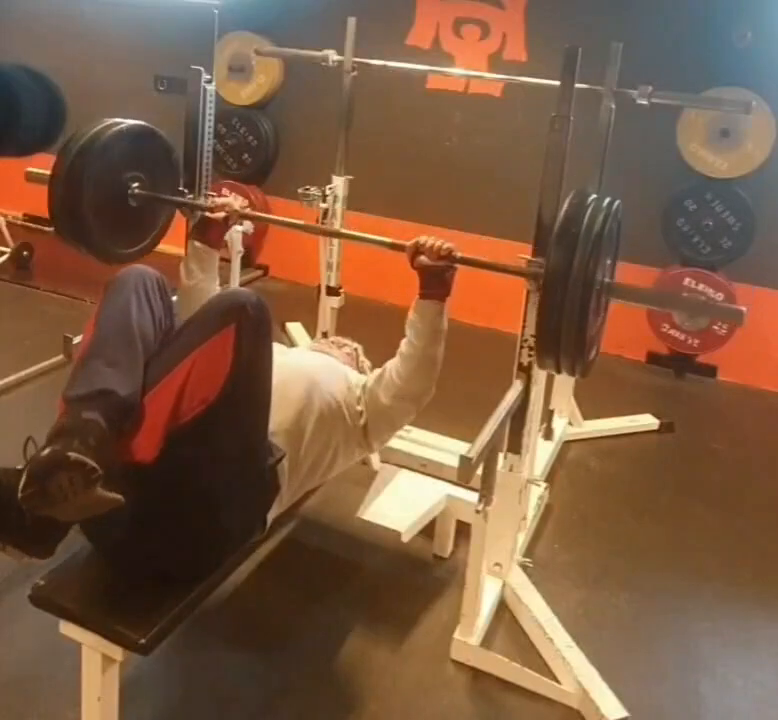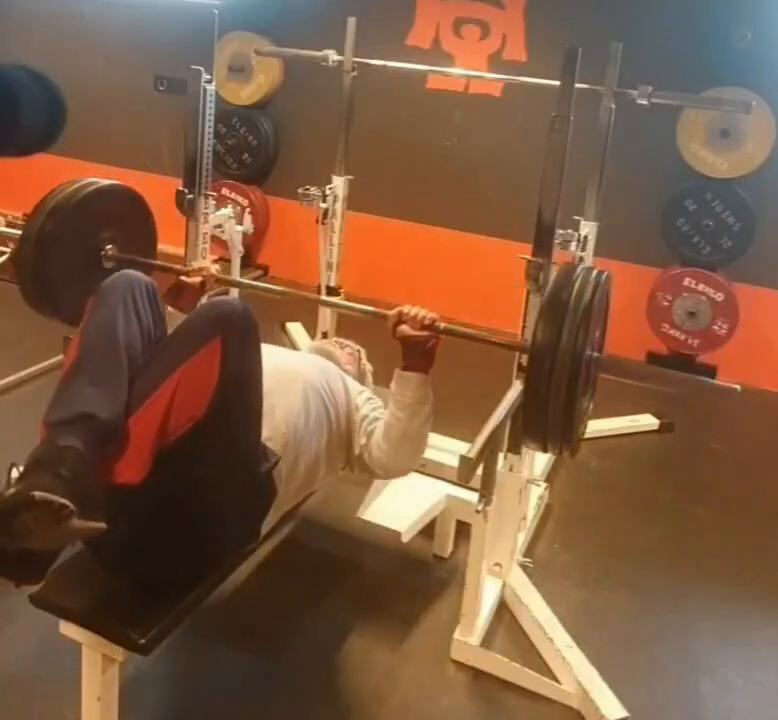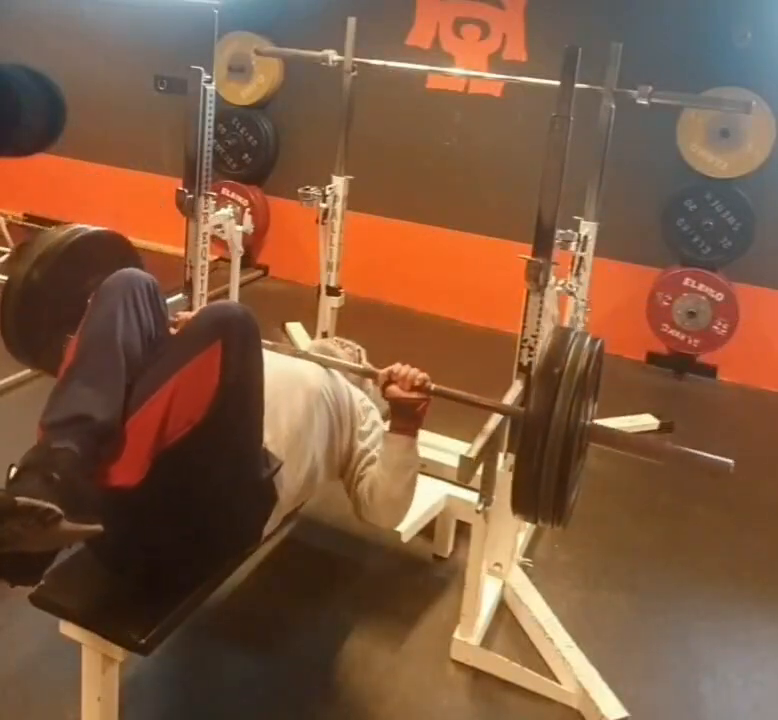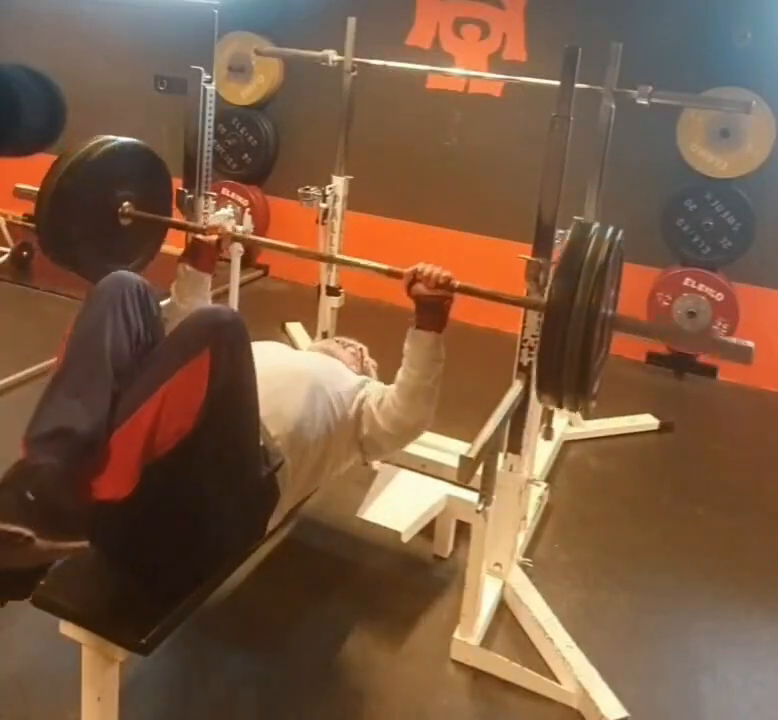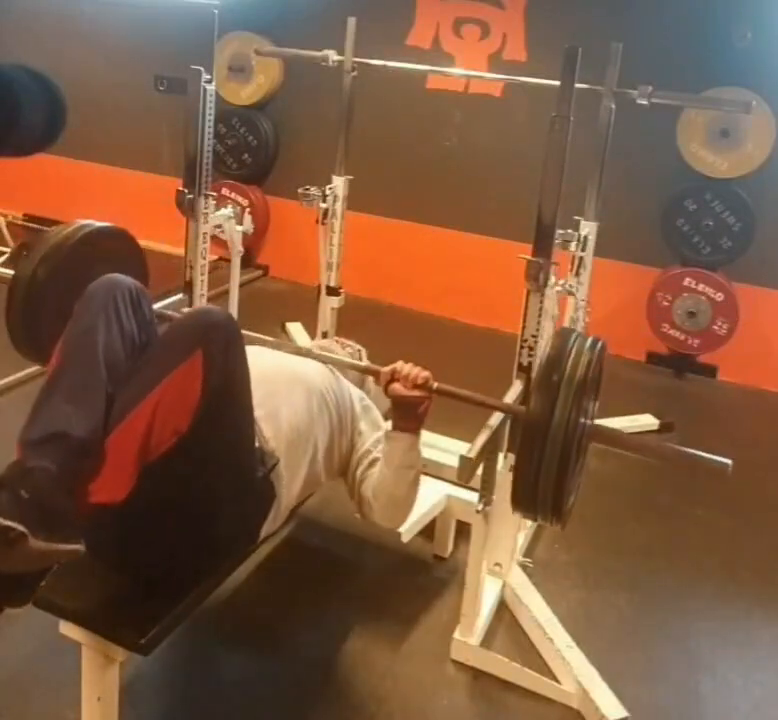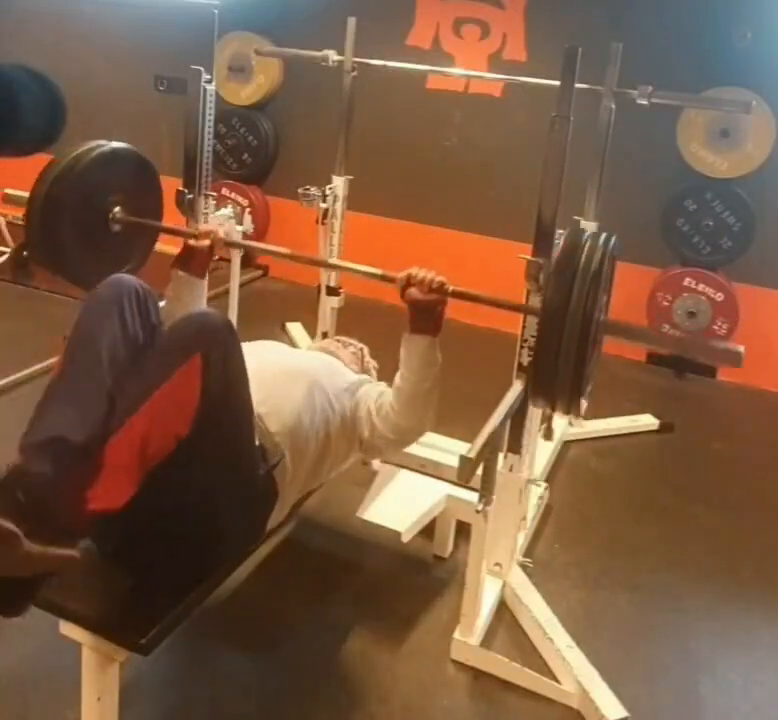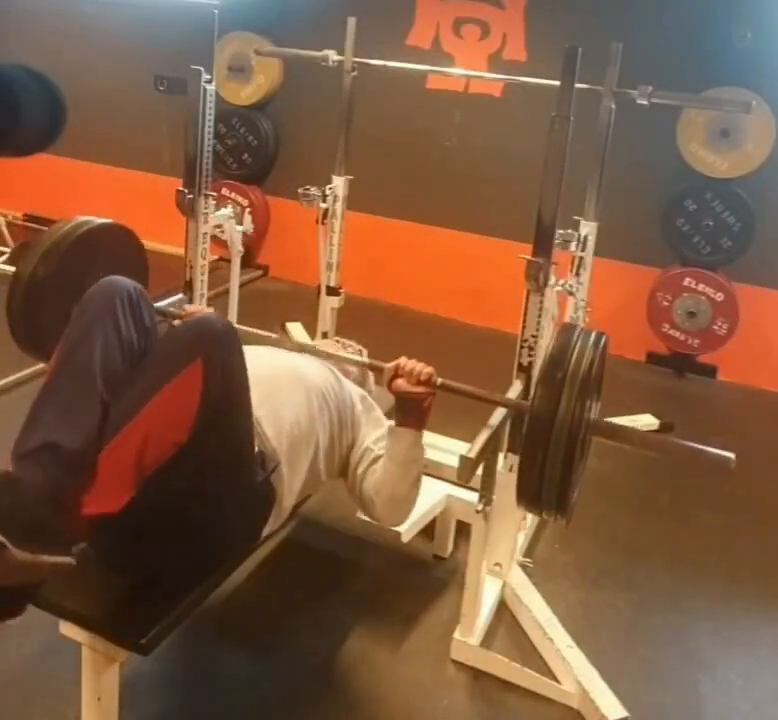
dt=0.7s
person 1, frame 1
left shoulder: (355, 399)
right shoulder: (274, 361)
left elbow: (410, 385)
right elbow: (199, 317)
left wrist: (432, 292)
right wrist: (206, 239)
left hip: (207, 512)
left knee: (240, 310)
right knee: (138, 282)
right ankle: (78, 456)
person 1, frame 2
left shoulder: (352, 401)
right shoulder: (271, 360)
left elbow: (395, 456)
right elbow: (174, 370)
left wrist: (415, 363)
right wrist: (180, 308)
left hip: (210, 506)
left knee: (226, 319)
right knee: (127, 289)
right ankle: (56, 485)
person 1, frame 3
left shoulder: (353, 408)
right shoulder: (264, 364)
left elbow: (384, 508)
left wrist: (404, 422)
right wrist: (179, 349)
left hip: (217, 501)
right hip: (138, 483)
left knee: (227, 323)
right knee: (129, 286)
left ankle: (57, 497)
right ankle: (52, 487)
person 1, frame 4
left shoulder: (358, 398)
right shoulder: (269, 355)
left elbow: (410, 413)
right elbow: (180, 340)
left wrist: (428, 319)
right wrist: (197, 263)
left hip: (209, 510)
right hip: (140, 472)
left knee: (218, 326)
right knee: (123, 291)
left ankle: (48, 509)
right ankle: (40, 499)
person 1, frame 5
left shoulder: (352, 408)
right shoulder: (257, 360)
left elbow: (388, 508)
right elbow: (158, 385)
left wrist: (407, 419)
right wrist: (177, 340)
left hip: (210, 505)
right hip: (131, 476)
left knee: (210, 327)
right knee: (114, 294)
left ankle: (45, 514)
right ankle: (35, 508)
person 1, frame 6
left shoulder: (358, 396)
right shoulder: (272, 357)
left elbow: (406, 419)
right elbow: (177, 348)
left wrist: (422, 323)
right wrist: (190, 266)
left hip: (210, 507)
left knee: (206, 330)
right knee: (122, 294)
left ankle: (41, 520)
right ankle: (39, 504)
person 1, frame 7
left shoulder: (352, 406)
left elbow: (389, 504)
right elbow: (155, 389)
left wrist: (410, 415)
right wrist: (174, 341)
left hip: (210, 507)
right hip: (130, 485)
left knee: (210, 335)
right knee: (116, 295)
left ankle: (43, 528)
